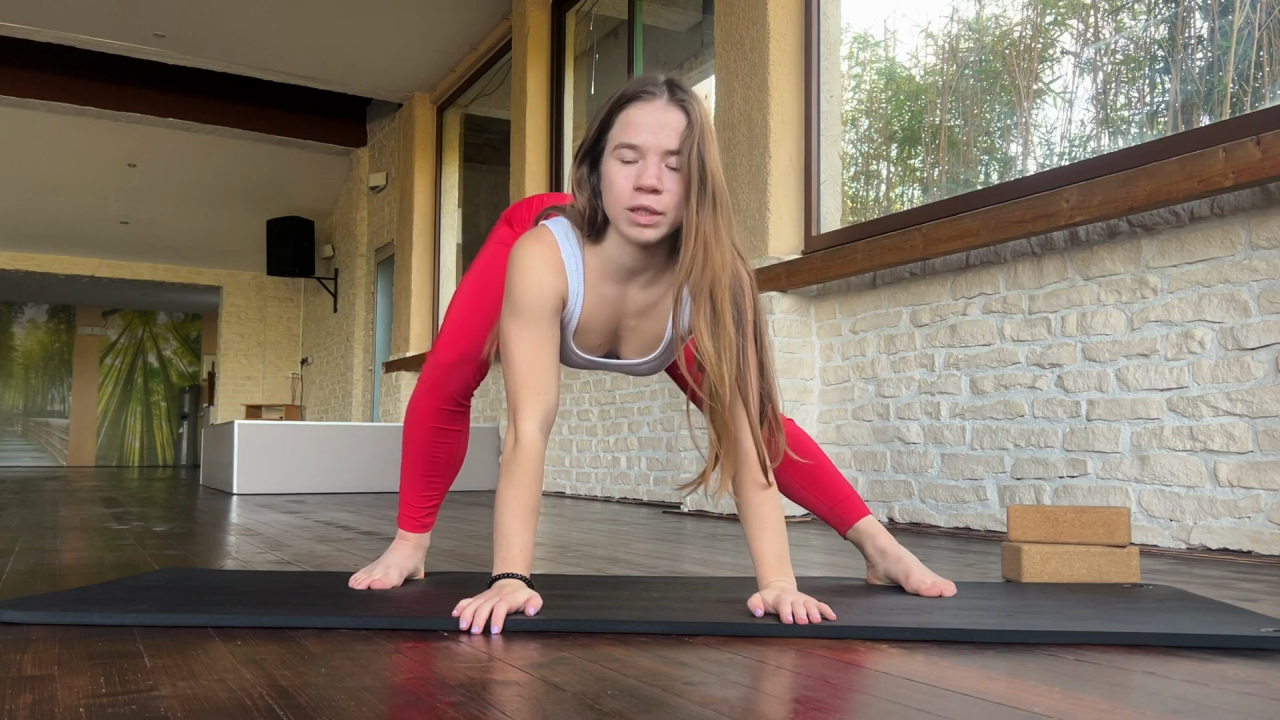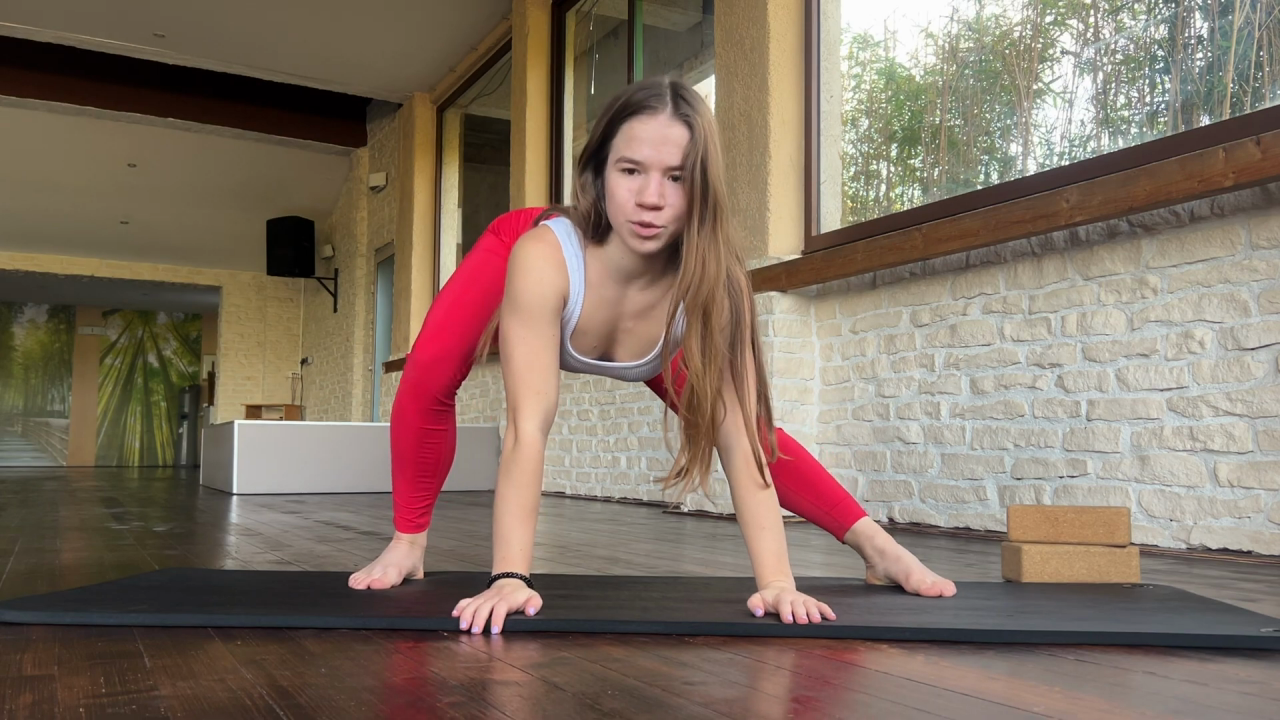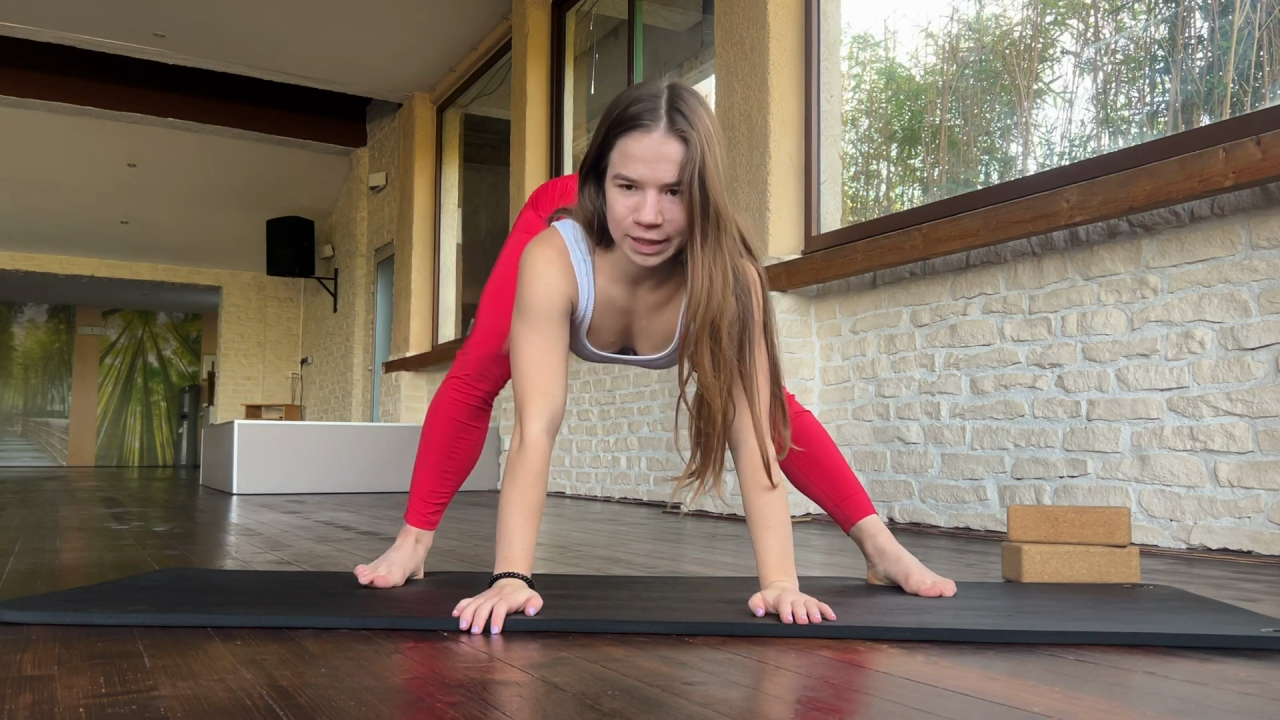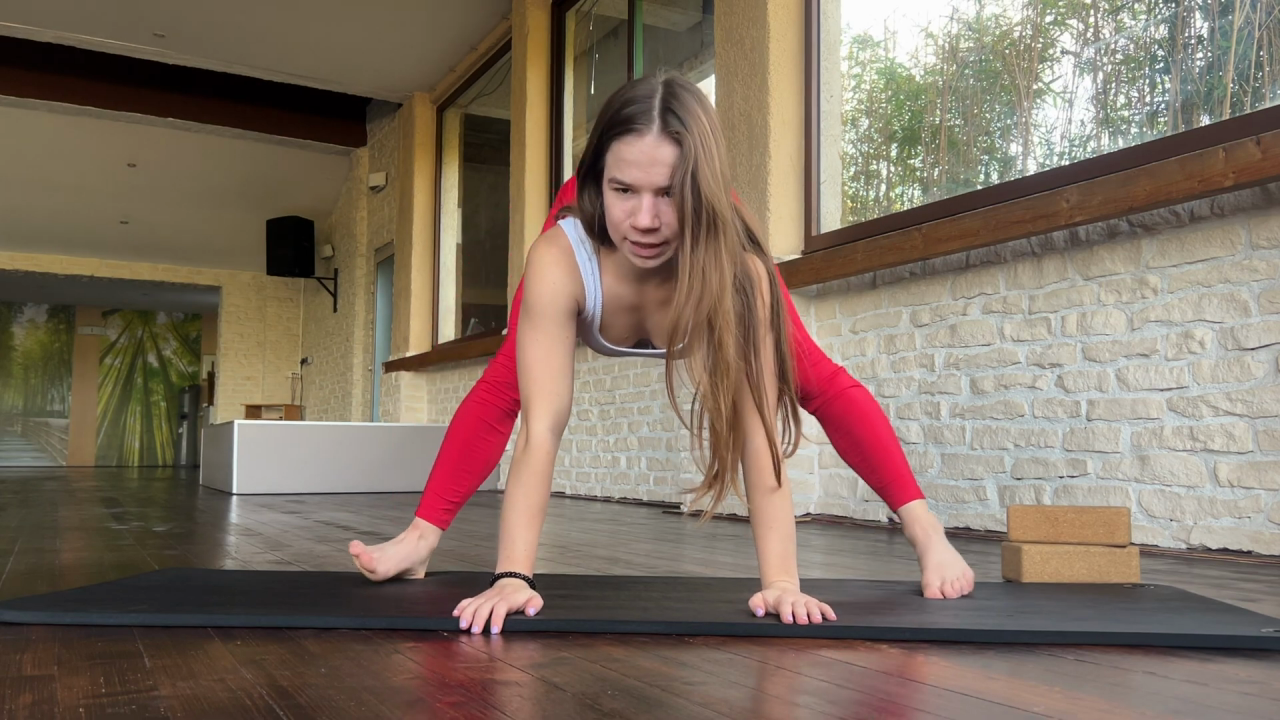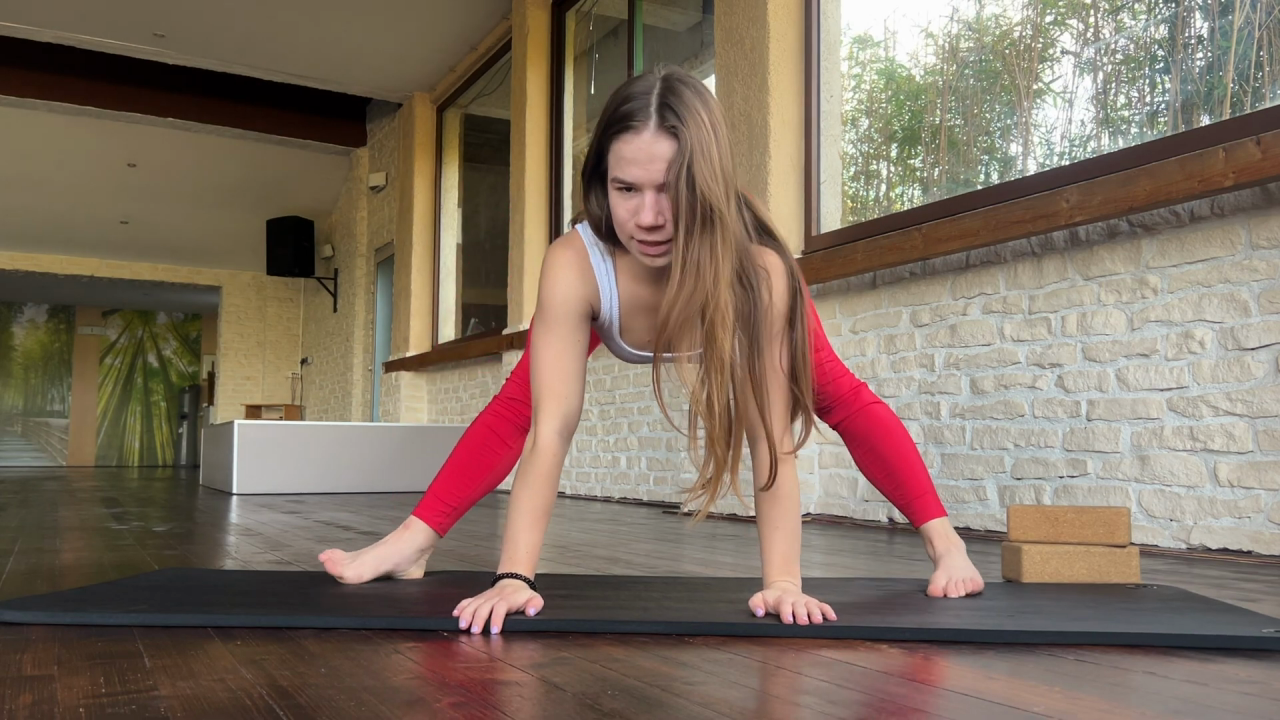
dt=0.3s
person 1, frame 1
left shoulder: (718, 277)
right shoulder: (540, 252)
left elbow: (746, 433)
right elbow: (529, 426)
left wrist: (778, 581)
right wrist: (510, 577)
left knee: (755, 410)
right knee: (448, 379)
left ankle: (877, 544)
right ankle: (411, 541)
person 1, frame 2
left shoulder: (717, 280)
right shoulder: (539, 252)
left elbow: (741, 436)
right elbow: (528, 425)
left wrist: (776, 580)
right wrist: (509, 576)
left knee: (735, 414)
right knee: (429, 377)
left ankle: (873, 544)
right ankle: (408, 542)
person 1, frame 3
left shoulder: (730, 276)
right shoulder: (554, 256)
left elbow: (753, 430)
right elbow: (537, 427)
left wrist: (780, 580)
right wrist: (510, 576)
left hip: (689, 269)
right hip: (562, 227)
left knee: (772, 403)
right knee: (474, 376)
left ankle: (877, 544)
right ankle: (414, 541)
person 1, frame 4
left shoulder: (736, 266)
right shoulder: (562, 256)
left elbow: (759, 429)
right elbow: (541, 423)
right wrist: (511, 576)
left hip: (703, 246)
right hip: (596, 233)
left knee: (816, 379)
right knee: (503, 385)
left ankle: (924, 532)
right ankle: (422, 538)
person 1, frame 5
left shoulder: (756, 266)
right shoulder: (576, 263)
left elbow: (772, 433)
right elbow: (548, 427)
left wrist: (782, 581)
right wrist: (514, 575)
left hip: (720, 245)
right hip: (611, 258)
left knee: (837, 393)
right knee: (518, 397)
left ankle: (944, 544)
right ankle: (413, 543)
